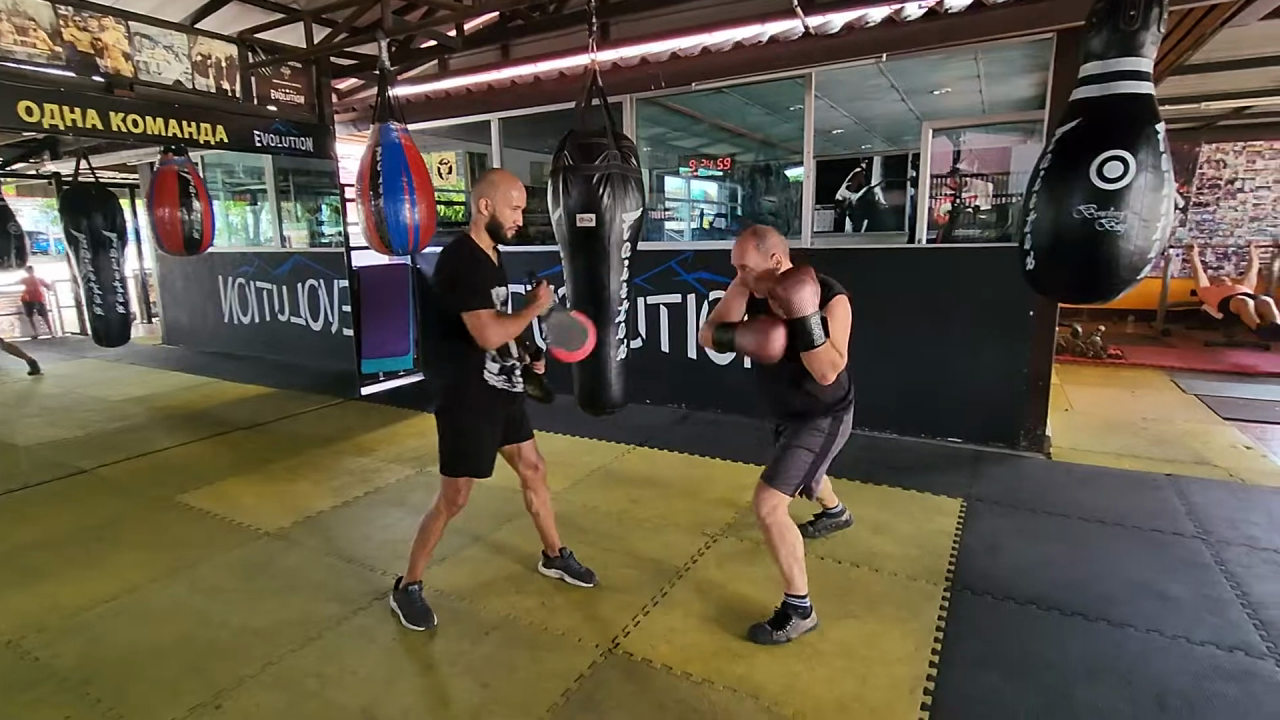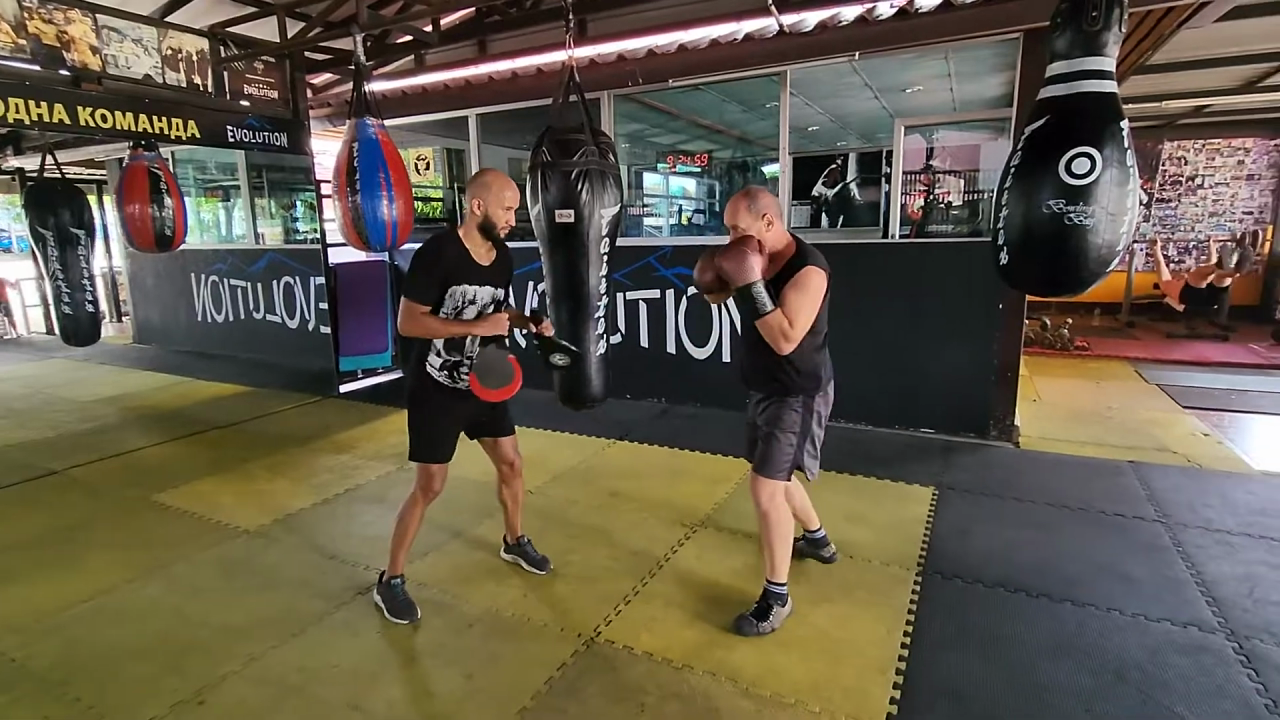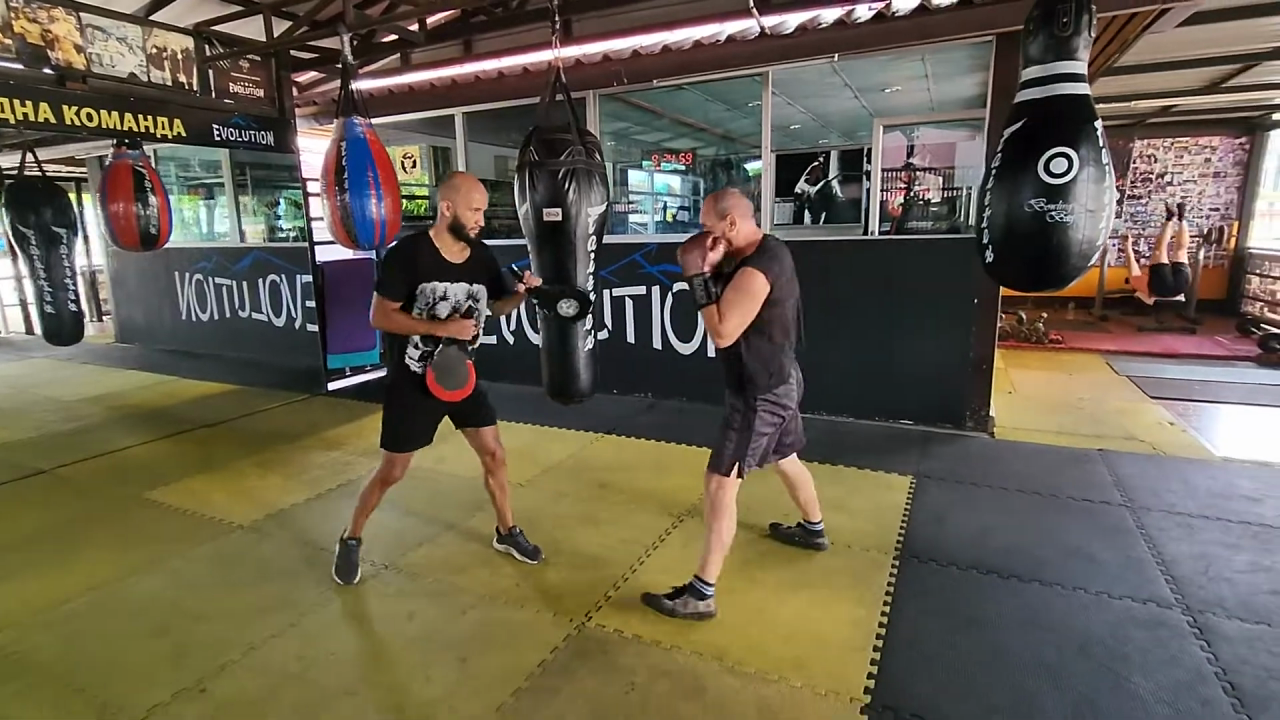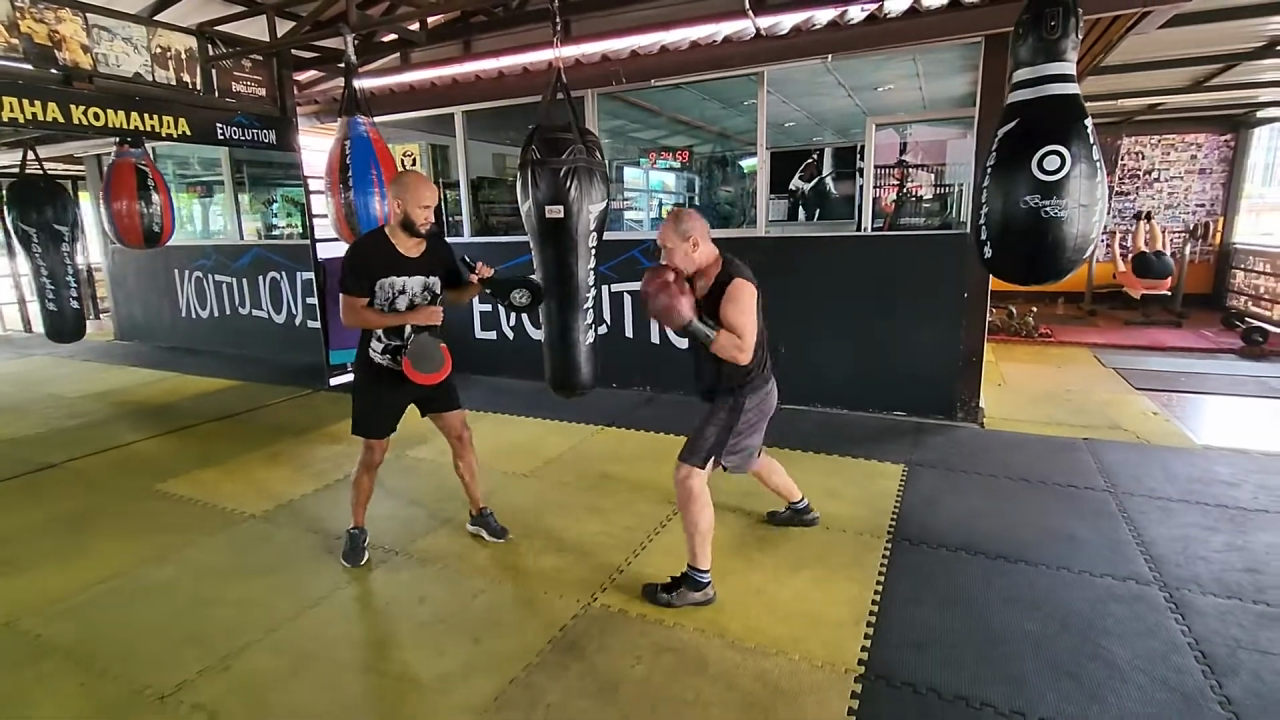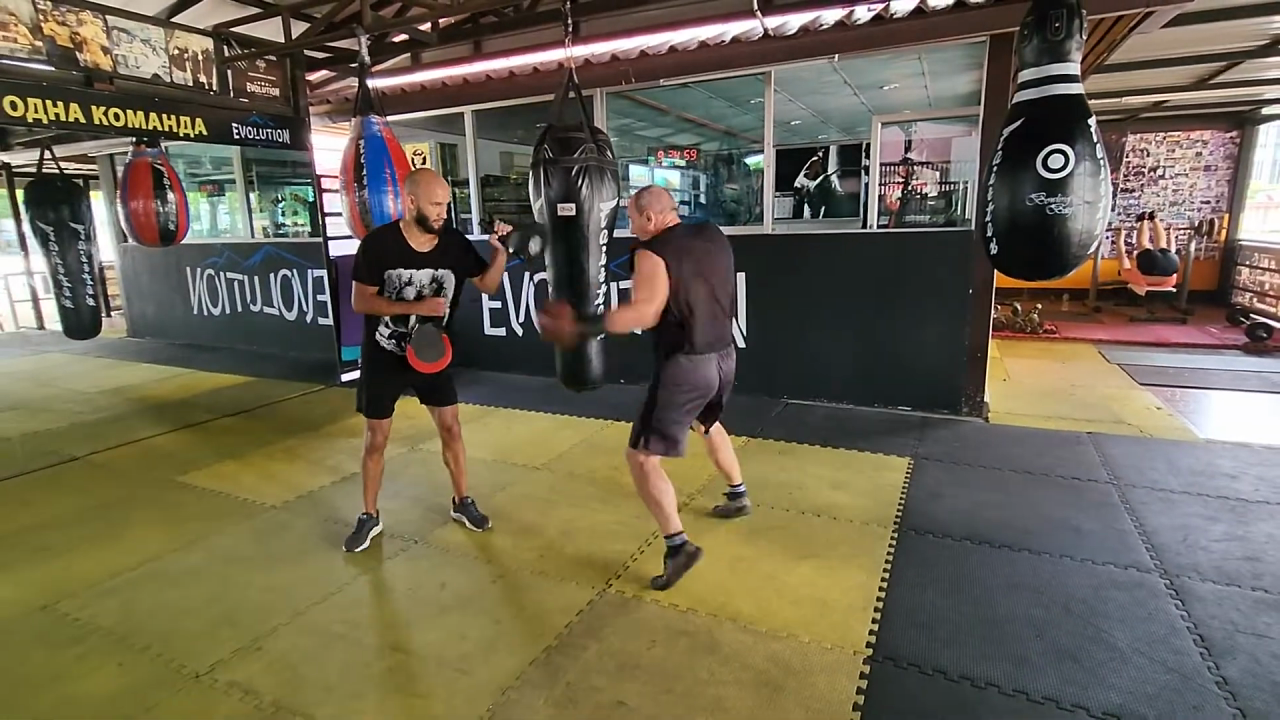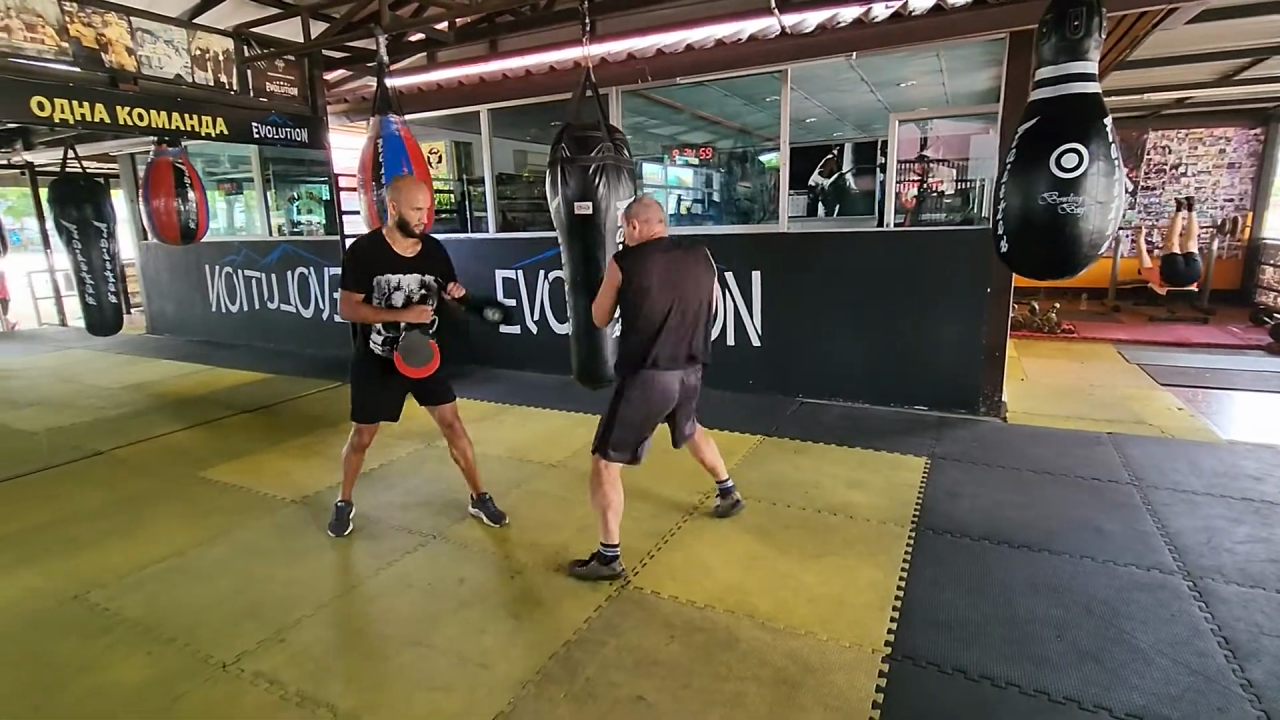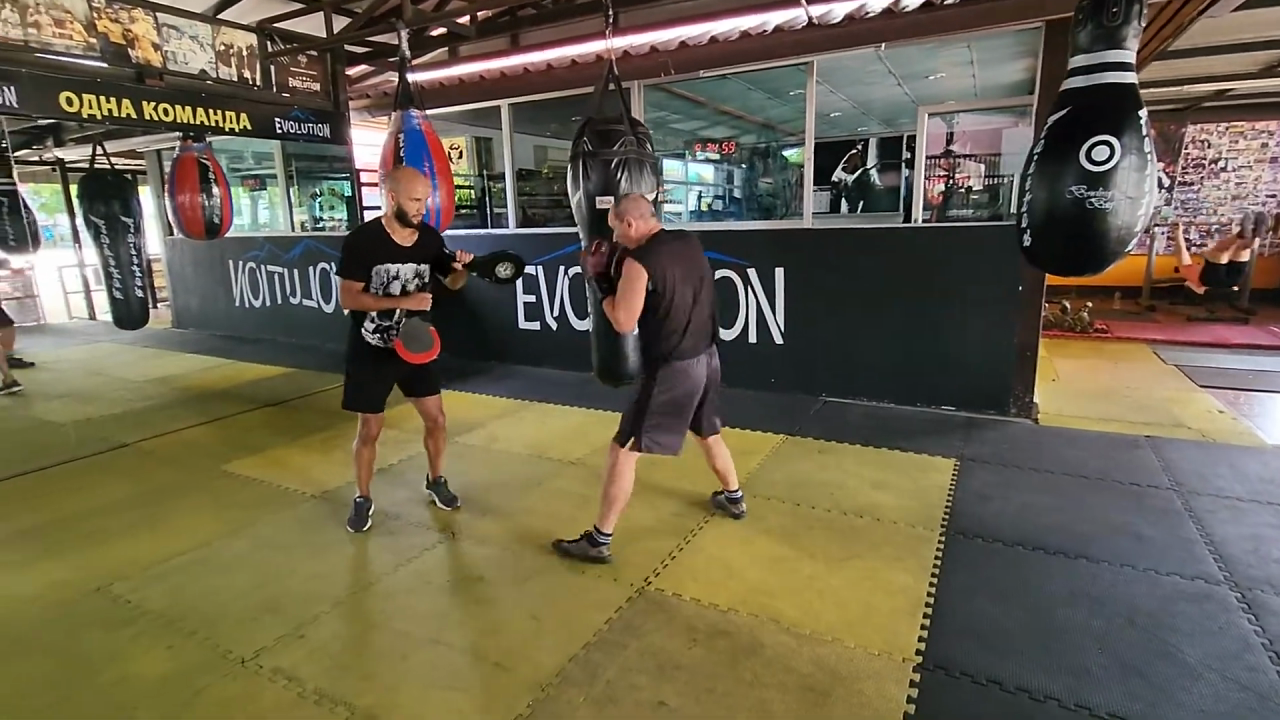
dt=0.3s
person 1, frame 1
left shoulder: (831, 299)
right shoulder: (745, 289)
left elbow: (829, 371)
right elbow: (711, 334)
left wrist: (804, 319)
right wrist: (738, 336)
left hip: (823, 417)
right hip: (786, 411)
left knee: (767, 503)
right knee: (797, 471)
left ankle: (798, 610)
right ankle: (834, 512)
person 1, frame 2
left shoulder: (809, 271)
right shoulder: (748, 253)
left elbow: (784, 340)
right elbow: (716, 292)
left wrist: (752, 286)
right wrist: (712, 282)
left hip: (799, 396)
right hip: (764, 389)
left knee: (765, 491)
right knee: (775, 476)
left ankle: (777, 597)
right ankle: (818, 540)
person 1, frame 3
left shoulder: (756, 271)
right shoulder: (769, 248)
left elbow: (720, 334)
right elbow: (731, 303)
left wrist: (700, 280)
right wrist: (713, 273)
left hip: (760, 393)
right hip: (781, 379)
left knee: (719, 485)
right knee: (784, 457)
left ankle: (700, 593)
right ankle: (813, 529)
person 1, frame 4
left shoulder: (735, 284)
right shoulder: (696, 273)
left elbow: (742, 352)
right elbow: (680, 315)
left wrist: (691, 322)
right wrist: (665, 299)
left hip: (743, 394)
right hip: (744, 391)
left knee: (688, 476)
right knee: (750, 458)
left ankle: (698, 580)
right ankle: (801, 508)
person 1, frame 5
left shoulder: (651, 252)
right shoulder: (713, 235)
left elbow: (644, 314)
left wrist: (584, 328)
left hip: (684, 365)
right hip: (723, 355)
left knee: (642, 457)
right knee: (708, 425)
left ankle: (678, 544)
right ankle: (737, 496)
person 1, frame 6
left shoulder: (625, 261)
right shoulder: (701, 253)
left elbow: (600, 319)
left wrist: (624, 294)
left hip: (645, 379)
right hip: (690, 373)
left knee: (604, 463)
right knee: (689, 431)
left ankle: (609, 557)
right ankle: (728, 492)
person 1, frame 7
left shoulder: (639, 262)
right shoulder: (688, 243)
left elbow: (622, 322)
left wrist: (598, 276)
left hip: (670, 370)
right hip: (705, 359)
left knee: (623, 452)
right knee: (707, 433)
left ankle: (598, 540)
right ankle: (733, 497)
person 2, frame 1
left shoulder: (490, 254)
right shoulder: (460, 260)
right elbow: (490, 333)
left wrist: (527, 351)
right wrist: (535, 306)
left hip: (503, 390)
right hip: (468, 396)
left knee: (534, 470)
right knee: (454, 498)
left ankle: (554, 556)
right ankle: (408, 587)
person 2, frame 2
left shoulder: (502, 256)
right shoulder: (436, 254)
right elbow: (408, 322)
left wrist: (526, 322)
right wrist: (478, 327)
right hip: (436, 388)
left knee: (511, 464)
right knee: (429, 486)
left ankle: (514, 541)
right ankle: (390, 581)
person 2, frame 3
left shoulder: (482, 255)
right shoulder: (406, 254)
left elbow: (496, 304)
right elbow: (382, 316)
left wrist: (521, 292)
right wrist: (442, 327)
right hip: (413, 378)
left knee: (493, 454)
right knee: (393, 470)
left ankle: (507, 531)
right ankle: (351, 540)
person 2, frame 4
left shoulder: (438, 247)
right shoulder: (364, 252)
left elbow: (452, 295)
right elbow: (350, 314)
left wrist: (477, 283)
right wrist: (409, 317)
right hip: (380, 370)
left knee: (461, 436)
right knee: (372, 456)
left ankle: (479, 513)
right ankle: (357, 530)
person 2, frame 5
left shoulder: (454, 241)
right shoulder: (379, 243)
left elbow: (489, 283)
right elbow: (359, 301)
left wrist: (499, 250)
right wrist: (415, 306)
right hip: (385, 355)
left knee: (451, 429)
right knee: (376, 437)
left ankle: (462, 502)
right ankle: (369, 516)
person 2, frame 6
left shoulder: (435, 249)
right shoulder: (363, 251)
left elbow: (449, 296)
right elbow: (348, 308)
left wrist: (455, 295)
right wrist: (401, 314)
right hip: (378, 360)
left knee: (453, 426)
right knee: (362, 436)
left ankle: (479, 498)
right ankle: (345, 502)
person 2, frame 7
left shoulder: (430, 238)
right shoulder: (361, 240)
left elbow: (450, 283)
right elbow: (347, 298)
left wrist: (462, 269)
right wrist: (401, 301)
right hip: (371, 350)
left knee: (435, 418)
right knee: (369, 429)
left ankle: (435, 480)
right ankle: (363, 499)
